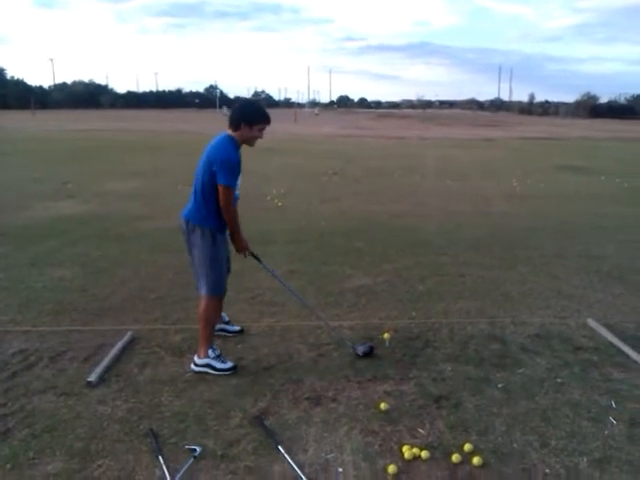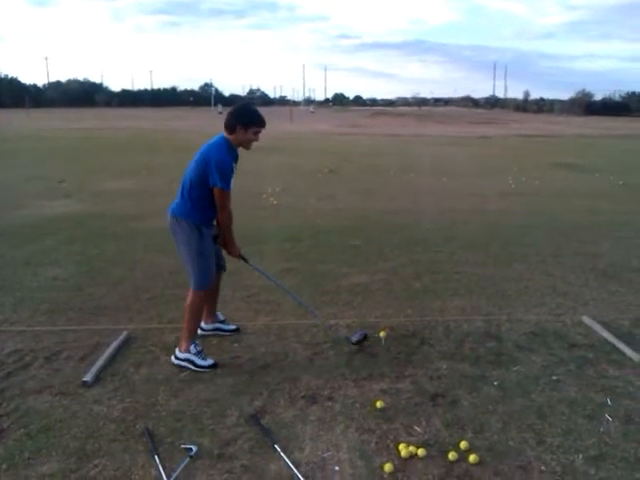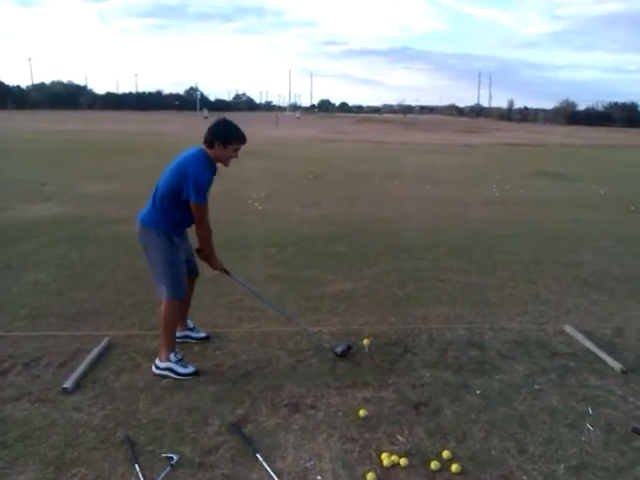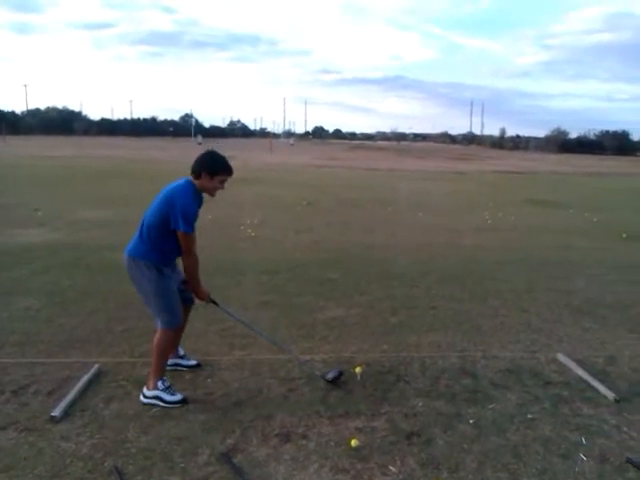
dt=0.5s
person 1, frame 1
left shoulder: (226, 143)
right shoulder: (227, 155)
right elbow: (227, 205)
left wrist: (235, 232)
right wrist: (238, 238)
left hip: (210, 222)
right hip: (203, 225)
left knee: (221, 274)
right knee: (211, 287)
left ankle: (216, 319)
right ankle: (204, 354)
person 1, frame 2
left shoulder: (225, 147)
right shoulder: (220, 156)
left elbow: (219, 204)
right elbow: (223, 208)
left wrist: (222, 234)
right wrist: (230, 242)
left hip: (200, 218)
right hip: (188, 220)
left knee: (215, 269)
right knee: (201, 282)
left ankle: (210, 320)
right ankle: (185, 349)
person 1, frame 3
left shoulder: (203, 161)
right shoulder: (196, 169)
left elbow: (199, 216)
right elbow: (202, 221)
left wrist: (204, 248)
right wrist: (212, 256)
left hip: (173, 227)
right hip: (157, 230)
left knee: (189, 275)
right knee: (173, 292)
left ankle: (182, 328)
right ankle: (165, 358)
person 1, frame 4
left shoulder: (189, 191)
right shoulder: (184, 199)
left elbow: (186, 247)
right elbow: (189, 251)
left wrist: (191, 281)
right wrist: (198, 286)
left hip: (162, 258)
right hip: (146, 261)
left knee: (184, 302)
right knee: (169, 321)
left ankle: (173, 355)
right ankle: (153, 387)
